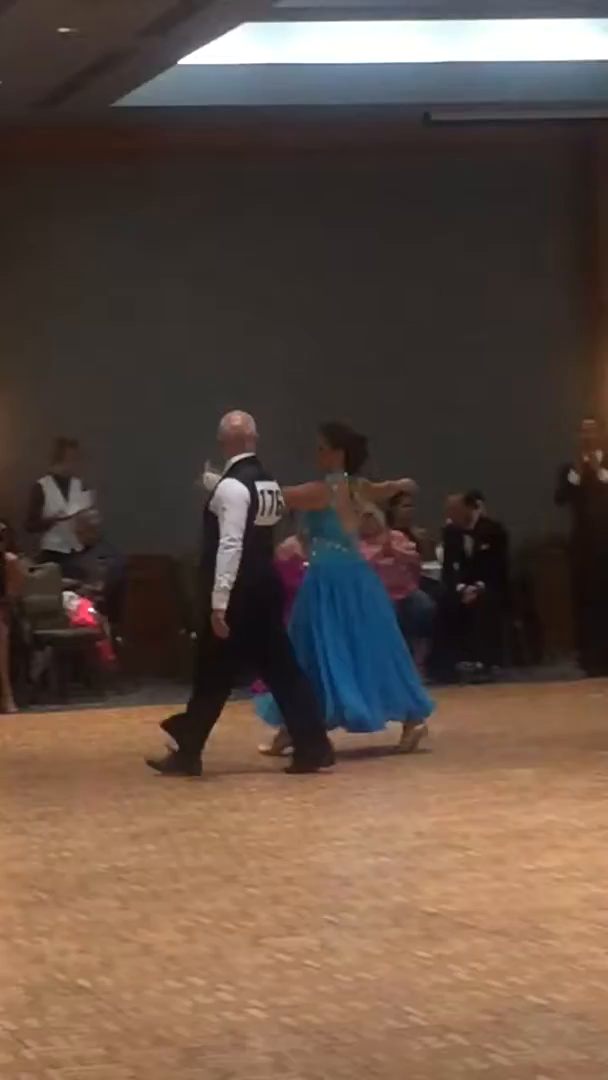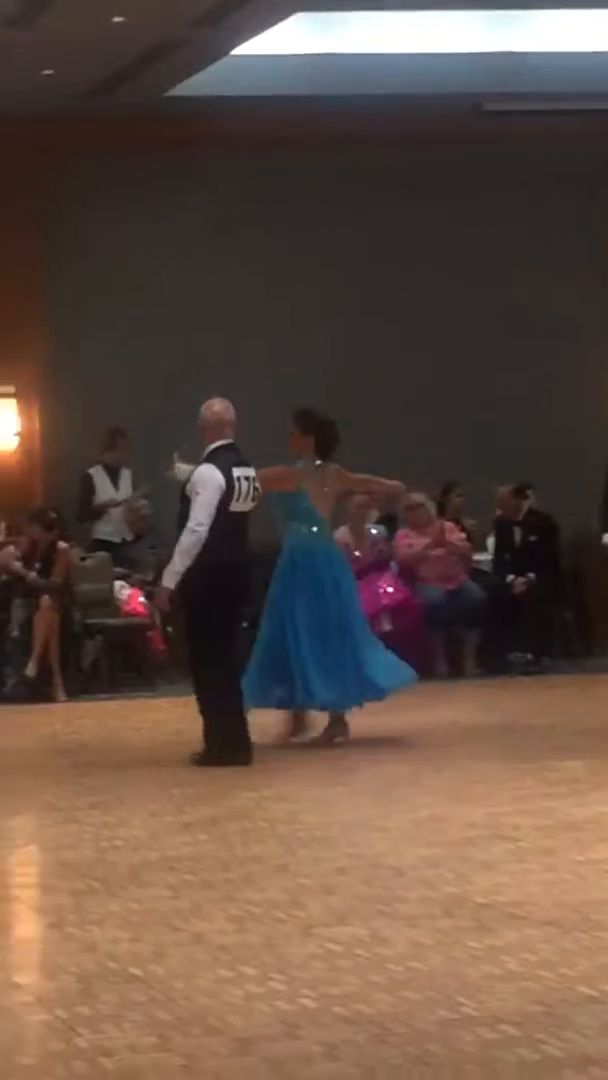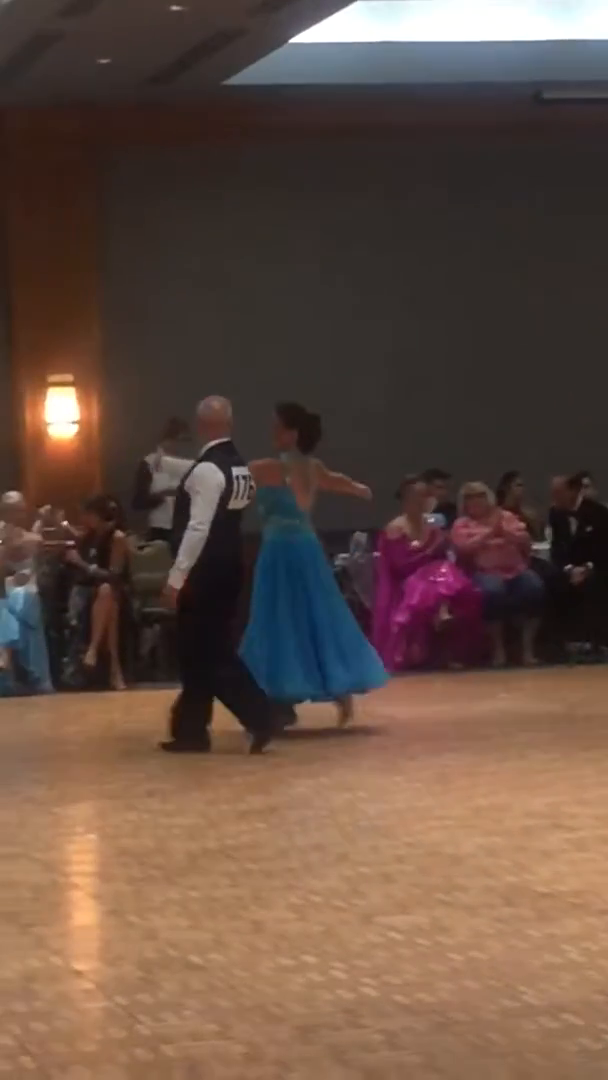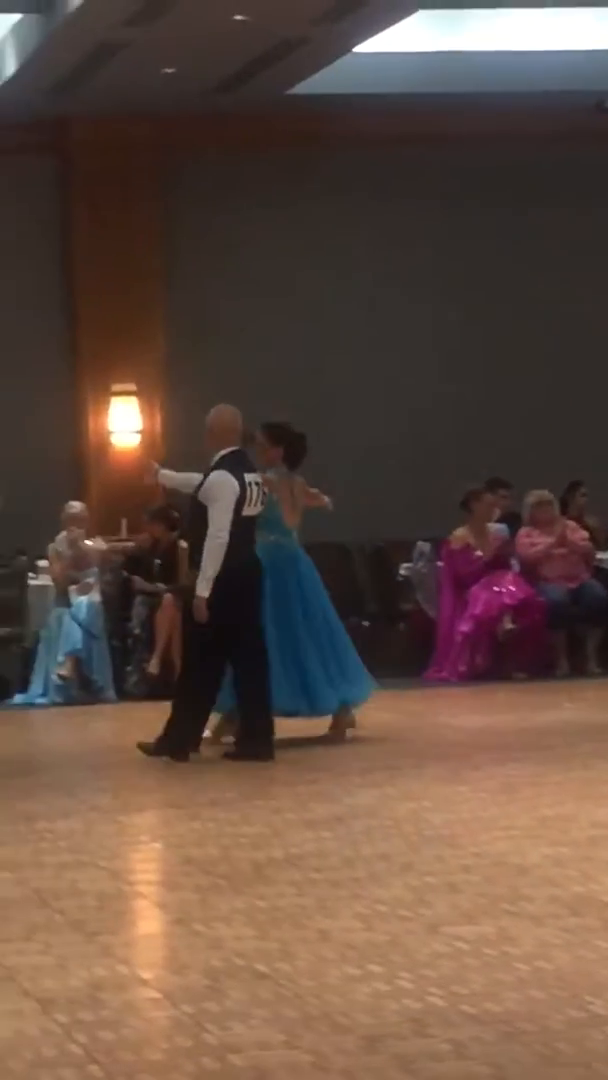
dt=0.3s
person 1, frame 1
left shoulder: (232, 486)
right shoulder: (269, 482)
left elbow: (229, 547)
left wrist: (218, 603)
right wrist: (210, 485)
left hip: (240, 593)
right hip: (265, 587)
left knee: (213, 674)
right knee: (281, 668)
left ankle: (188, 754)
right ankle: (313, 747)
person 1, frame 2
left shoulder: (209, 471)
right shoulder: (245, 467)
left elbow: (196, 531)
left wrist: (168, 580)
right wrist: (184, 474)
left hip: (210, 576)
right hip: (237, 571)
left knee: (211, 658)
right knee: (218, 654)
left ankle: (228, 744)
right ankle: (229, 738)
person 1, frame 3
left shoulder: (207, 470)
right shoulder: (235, 463)
left elbow: (197, 530)
left wrist: (176, 579)
left hip: (205, 573)
right hip: (227, 568)
left knee: (205, 652)
right knee: (204, 649)
left ankle: (258, 713)
right ankle: (190, 731)
person 1, frame 4
left shoulder: (222, 477)
right shoulder: (245, 471)
left elbow: (217, 538)
right elbow: (200, 485)
left wrist: (201, 590)
right wrist: (163, 476)
left hip: (223, 582)
right hip: (245, 577)
left knee: (200, 662)
right knee: (248, 658)
left ankle: (179, 741)
right ankle: (257, 739)
person 2, frame 1
left shoulder: (320, 491)
right shoulder: (359, 487)
right elbow: (384, 490)
right wrist: (403, 484)
left hip: (328, 577)
right hip: (355, 574)
left knee: (318, 652)
right knee: (372, 647)
right ankle: (411, 718)
person 2, frame 2
left shoulder: (290, 475)
right shoulder: (334, 474)
right elbow: (366, 483)
right wrist: (394, 487)
left hip: (304, 560)
right hip: (328, 558)
left knee: (298, 637)
right knee: (332, 635)
left ankle: (299, 714)
right ankle: (337, 717)
person 2, frame 3
left shoulder: (274, 468)
right shoulder: (314, 468)
right elbow: (343, 483)
right wrist: (361, 490)
left hip: (283, 552)
right hip: (306, 550)
left knee: (282, 628)
right knee: (315, 624)
right ankle: (341, 692)
person 2, frame 4
left shoulder: (267, 483)
right shoulder: (297, 484)
right elbow: (318, 499)
right wrist: (321, 500)
left hip: (275, 567)
right hip: (291, 565)
left knee: (268, 643)
right knee: (305, 641)
right ankle: (341, 711)
